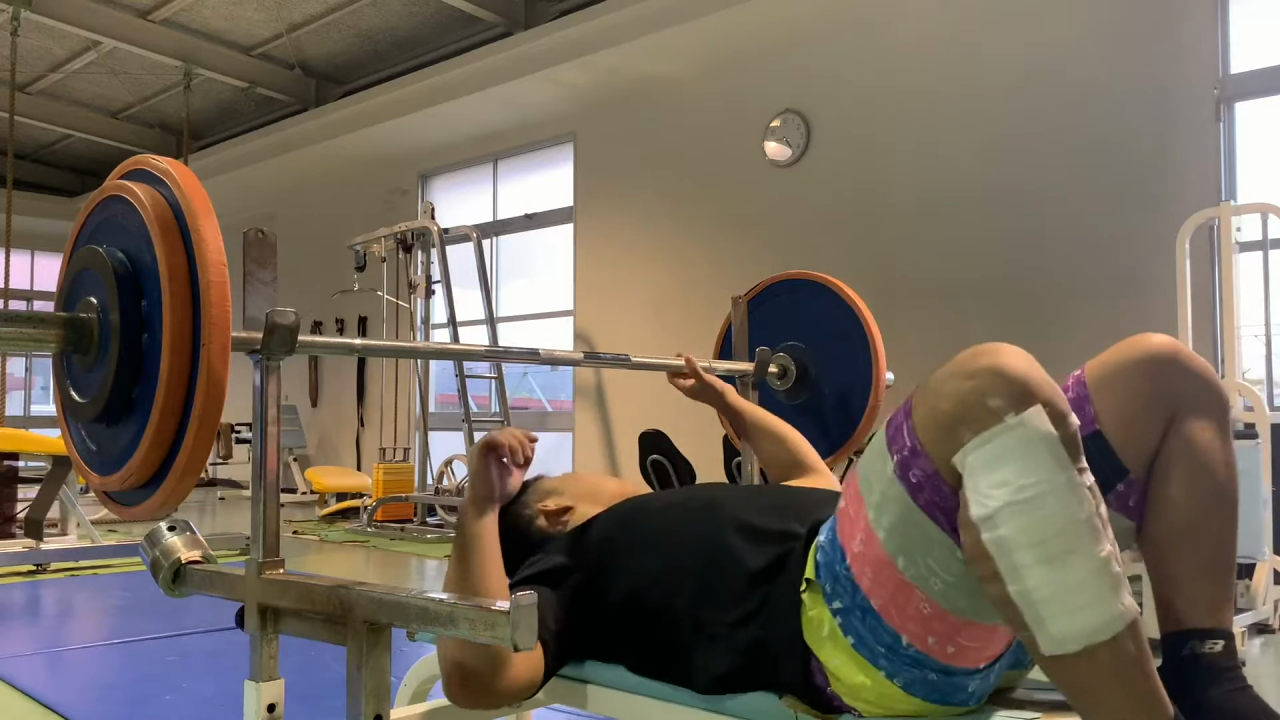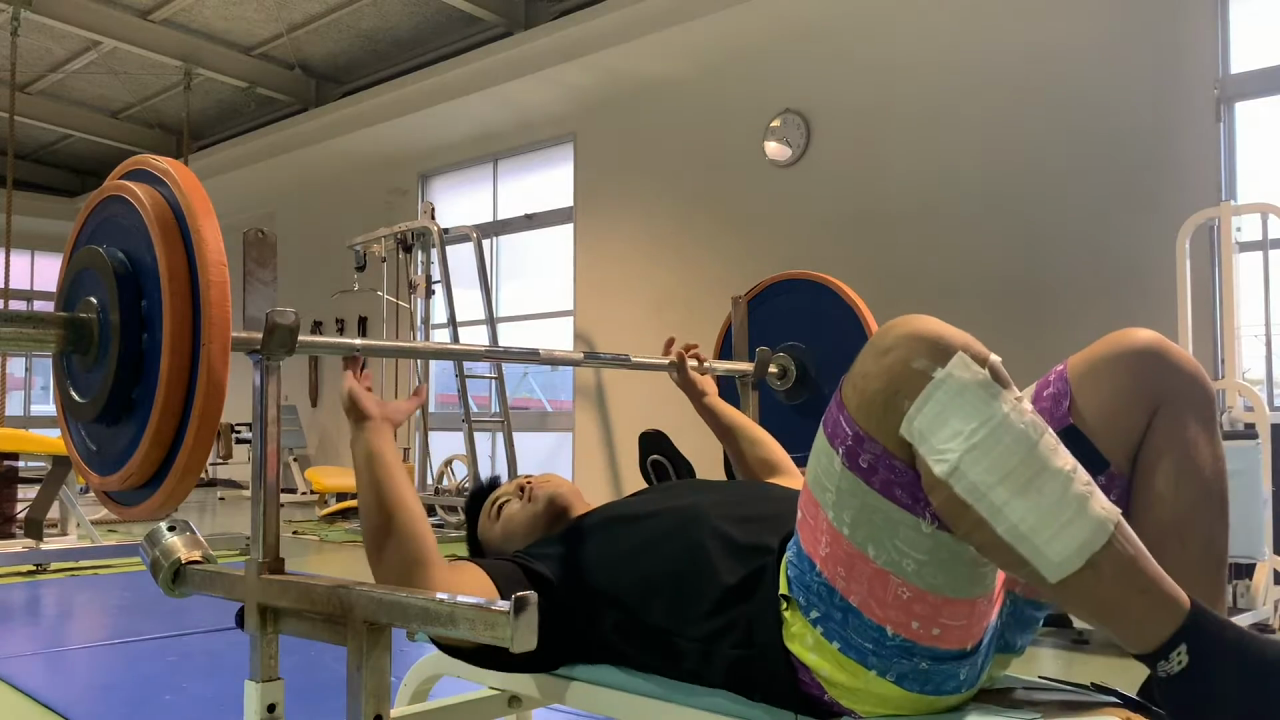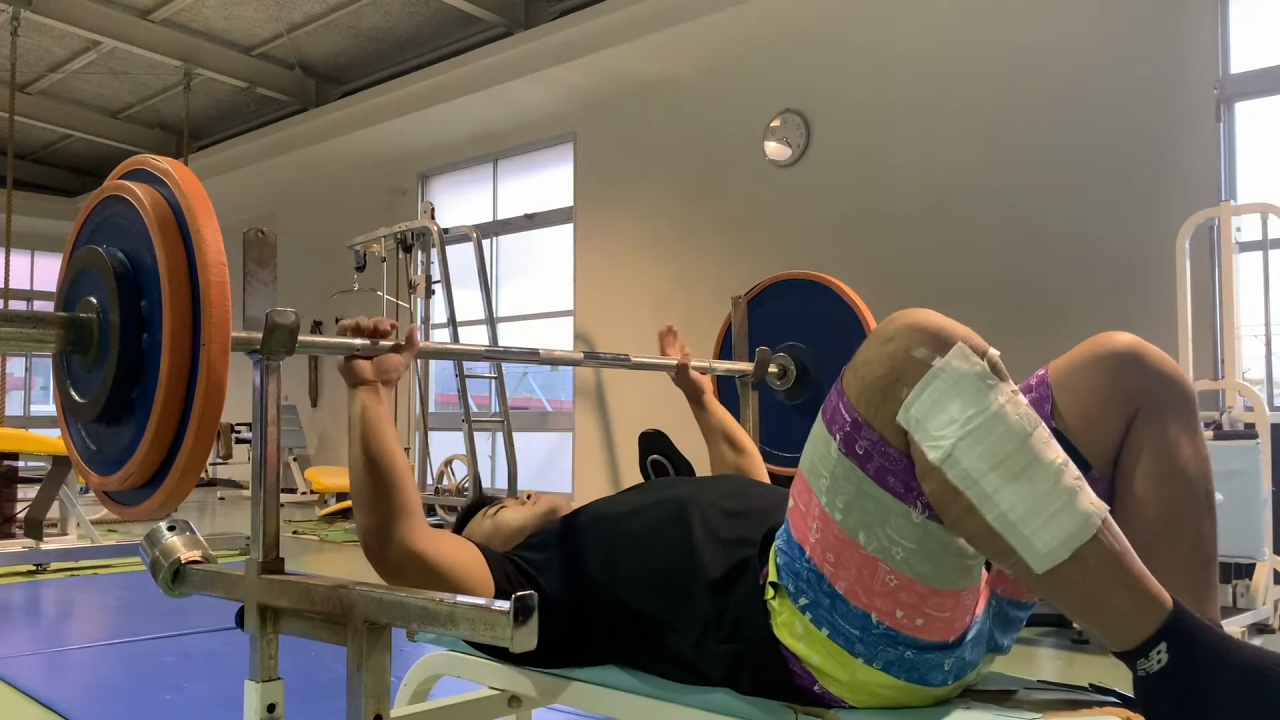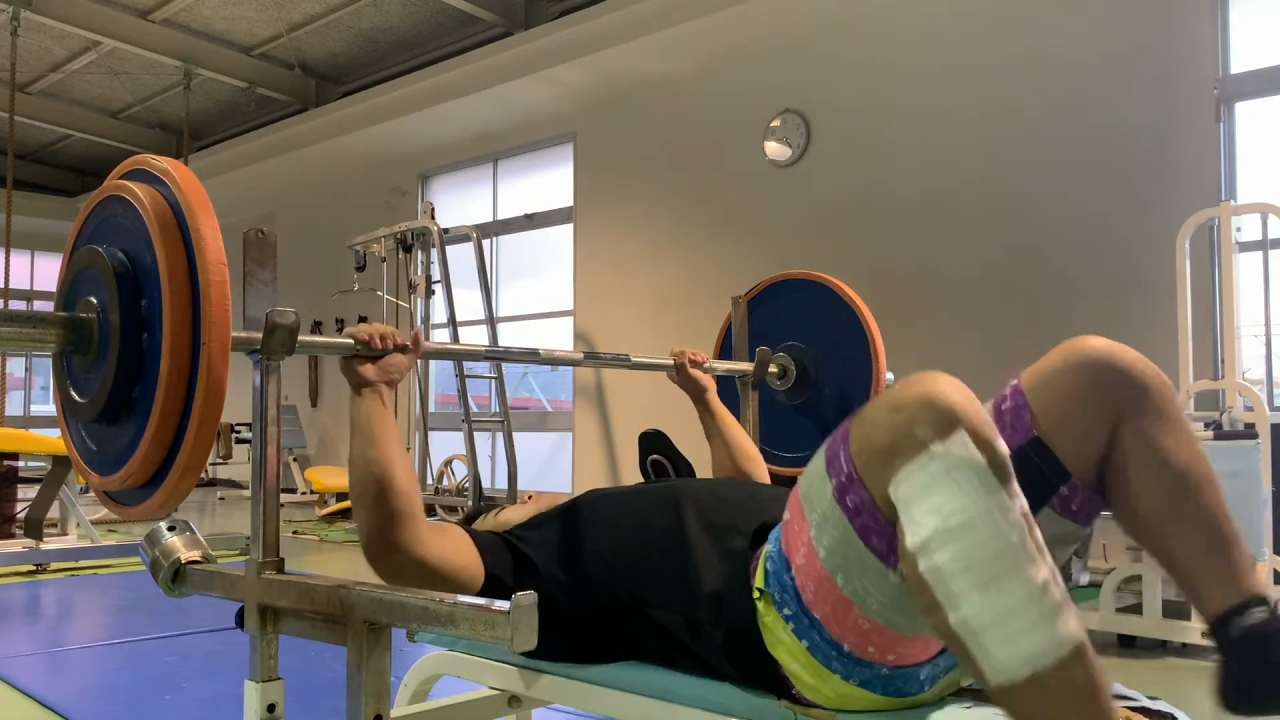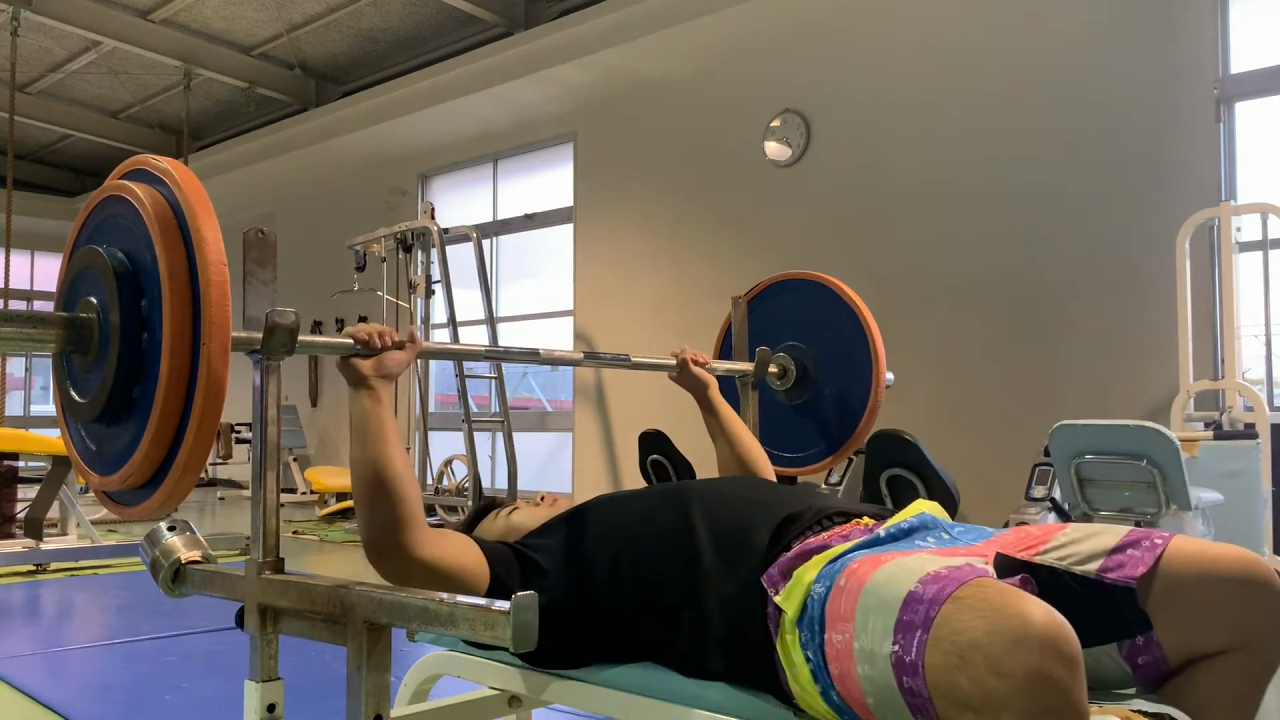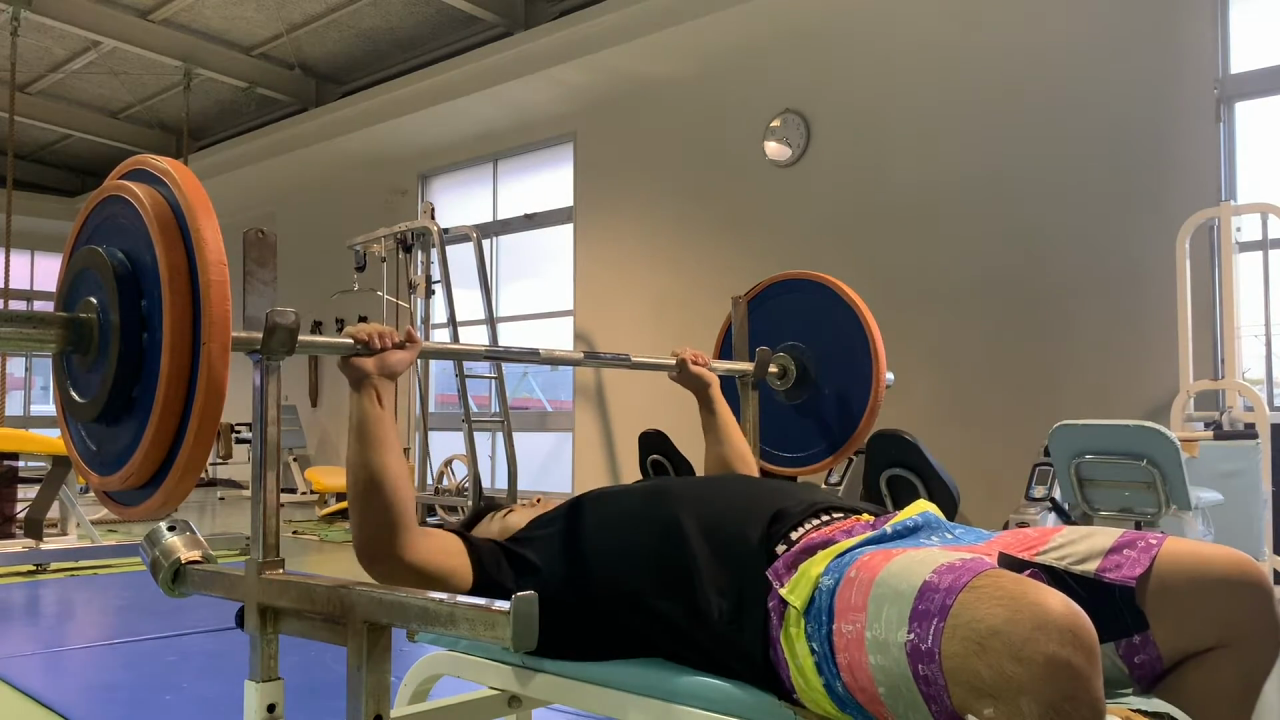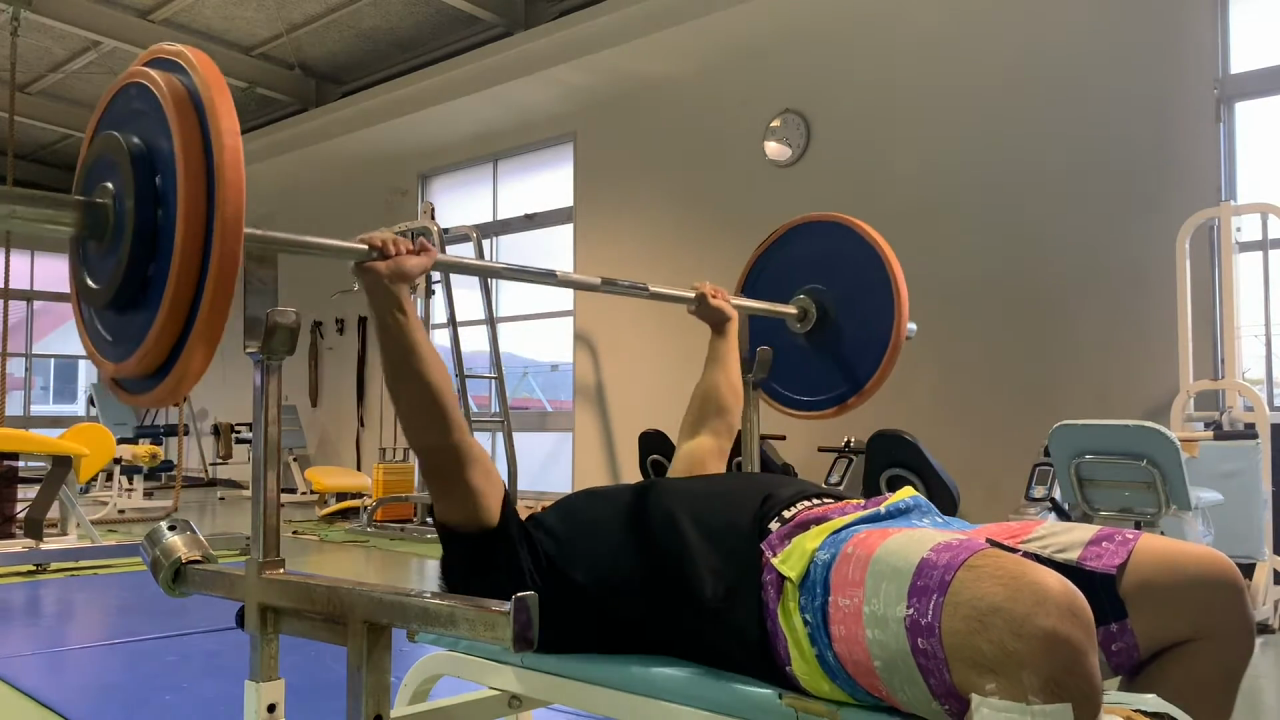
dt=0.7s
person 1, frame 1
left shoulder: (678, 525)
right shoulder: (567, 569)
left elbow: (809, 474)
left wrist: (728, 403)
right wrist: (479, 510)
left hip: (987, 600)
right hip: (862, 629)
left knee: (1164, 375)
right knee: (994, 387)
person 1, frame 2
left shoulder: (663, 522)
right shoulder: (547, 580)
left elbow: (783, 481)
right elbow: (417, 588)
left wrist: (709, 403)
right wrist: (373, 433)
left hip: (965, 592)
right hip: (845, 629)
left knee: (1148, 370)
right knee: (917, 354)
person 1, frame 3
left shoulder: (631, 532)
right shoulder: (528, 584)
left elbow: (748, 487)
right elbow: (398, 545)
left wrist: (700, 397)
right wrist: (370, 393)
left hip: (950, 594)
right hip: (835, 621)
left knee: (1130, 371)
right knee: (921, 348)
person 1, frame 4
left shoulder: (615, 528)
right shoulder: (523, 568)
left elbow: (753, 492)
right elbow: (398, 544)
left wrist: (708, 398)
right wrist: (373, 393)
left hip: (939, 590)
right hip: (813, 618)
left knee: (1105, 376)
right knee: (927, 414)
person 1, frame 5
left shoulder: (628, 532)
right shoulder: (530, 576)
right elbow: (401, 547)
left wrist: (711, 400)
right wrist: (371, 391)
right hip: (812, 595)
person 1, frame 6
left shoulder: (601, 528)
right shoulder: (518, 570)
right elbow: (390, 546)
left wrist: (710, 394)
right wrist: (372, 390)
right hip: (806, 591)
right knee: (1050, 645)
person 1, frame 7
left shoulder: (638, 520)
right shoulder: (518, 572)
left elbow: (708, 433)
right elbow: (446, 453)
left wrist: (725, 333)
right wrist: (392, 301)
left knee: (1212, 592)
right knee: (1045, 625)
